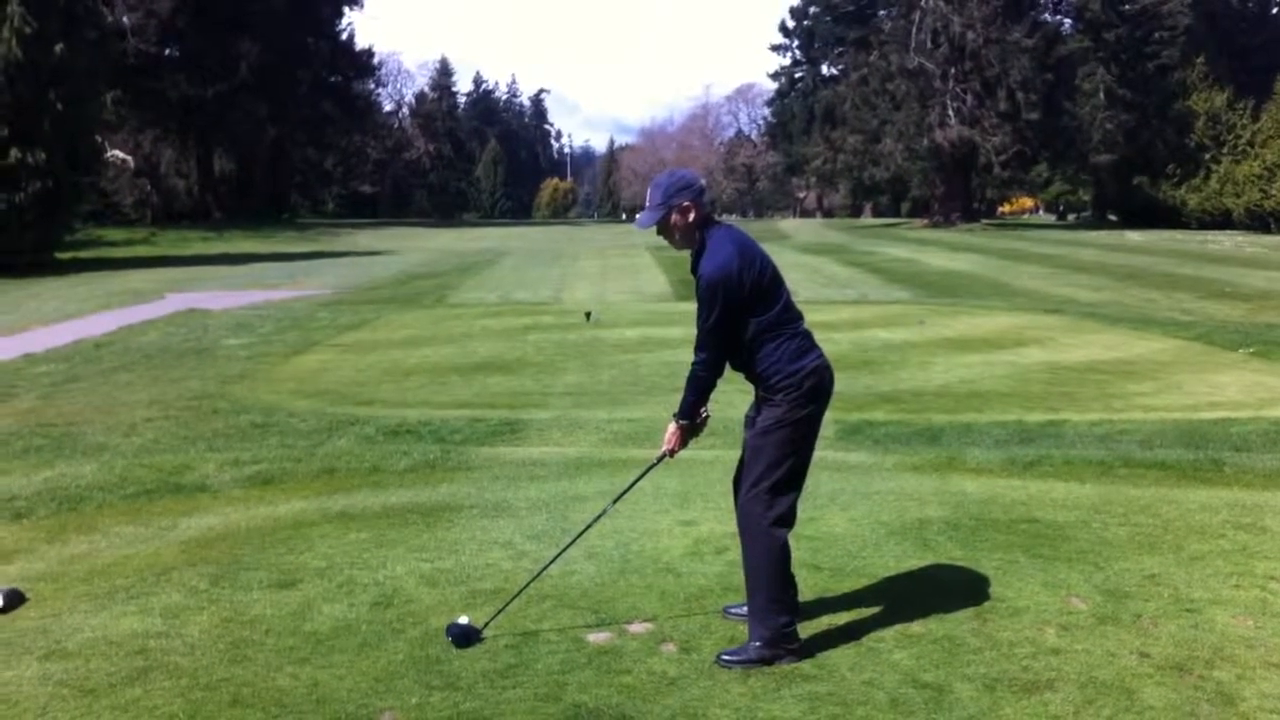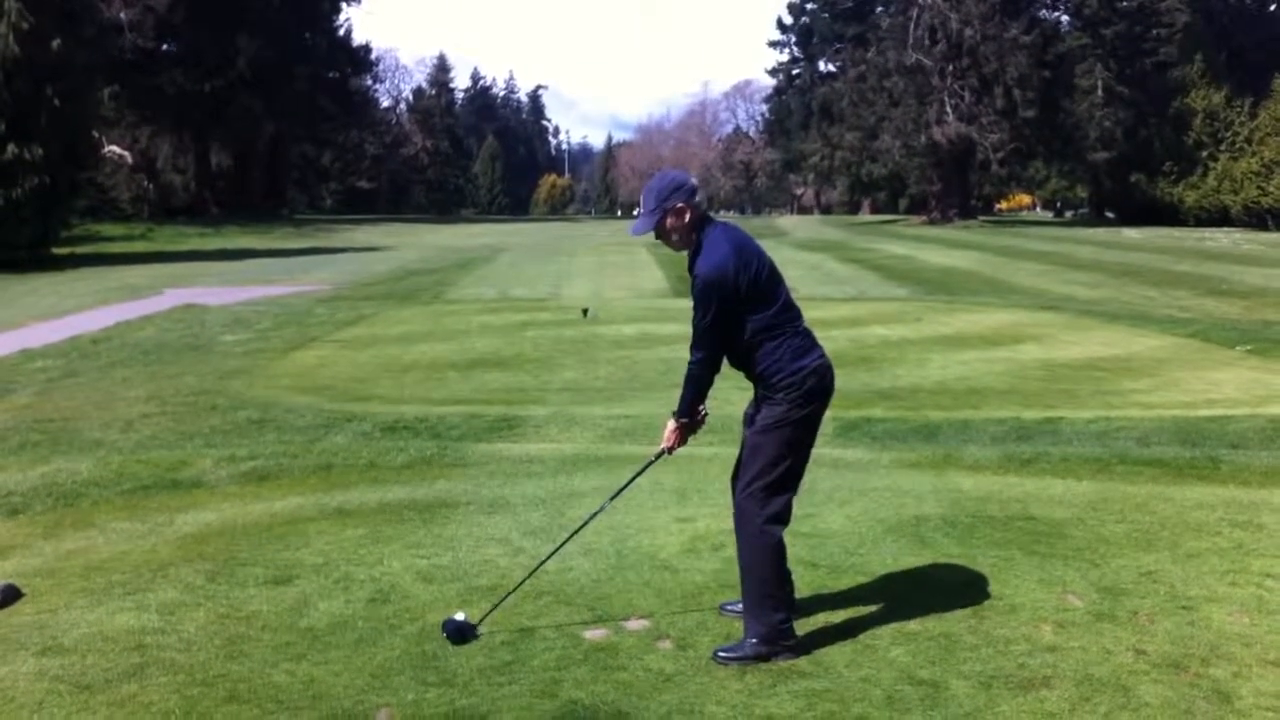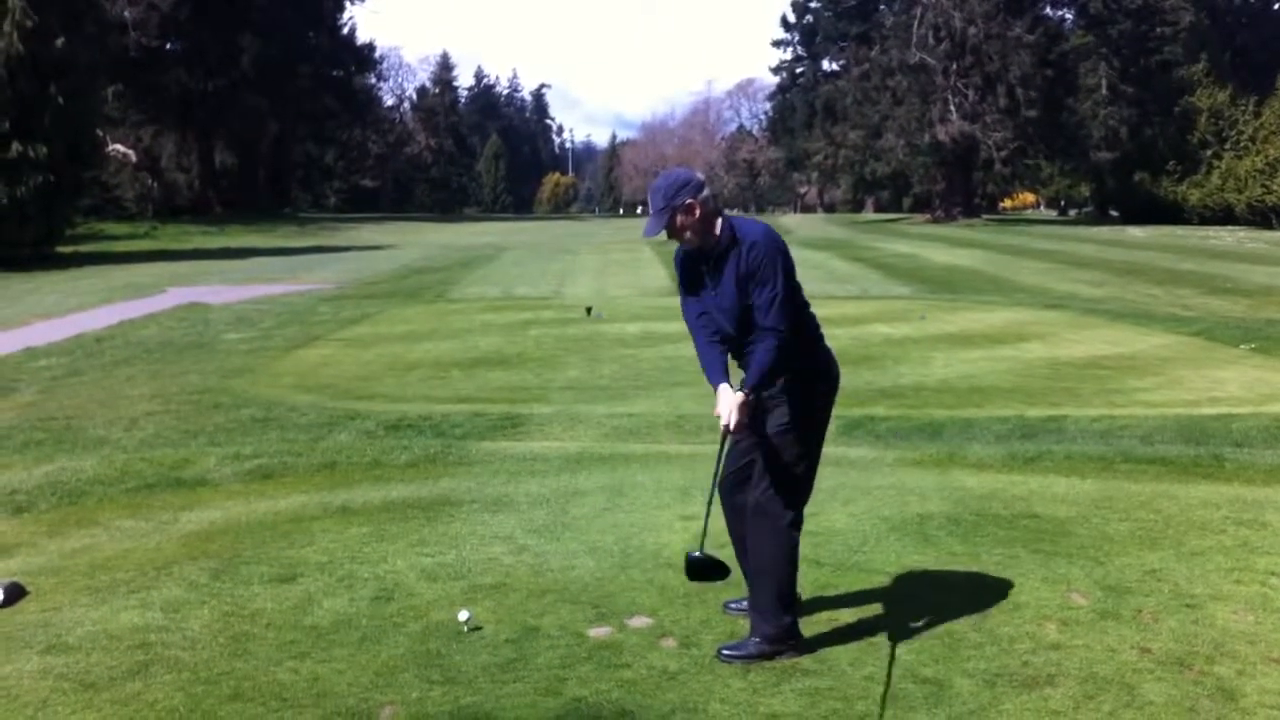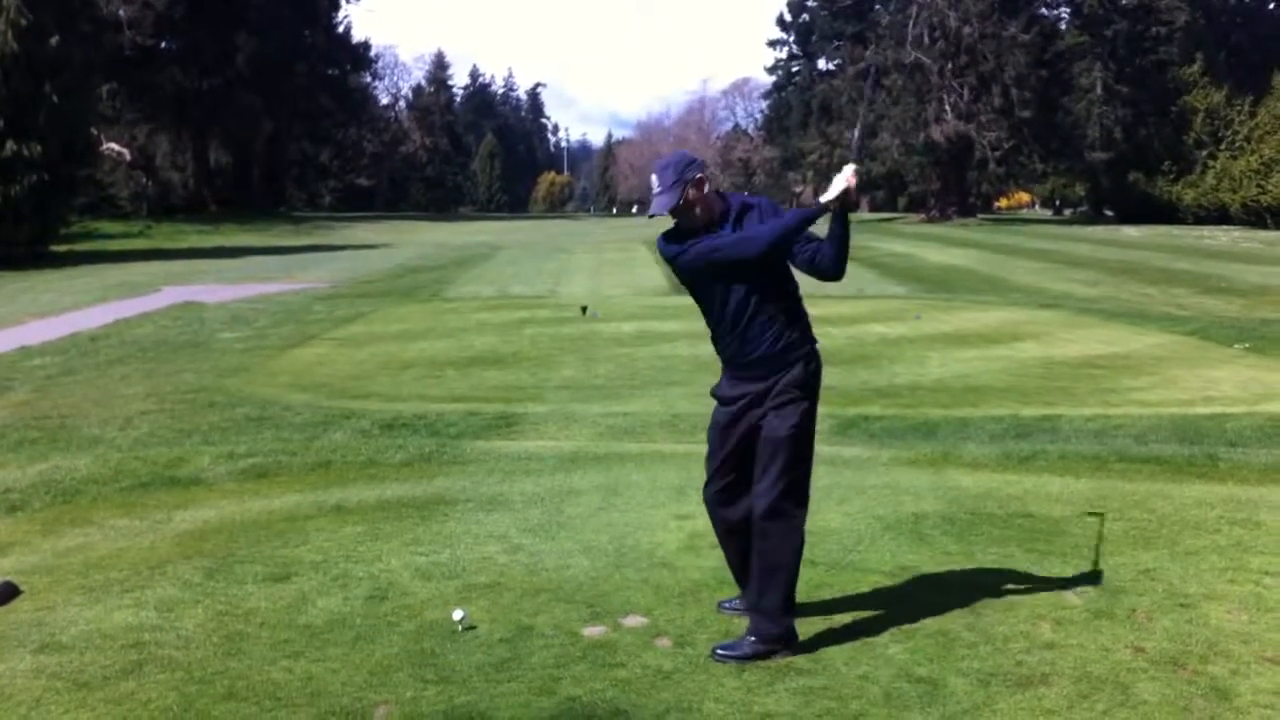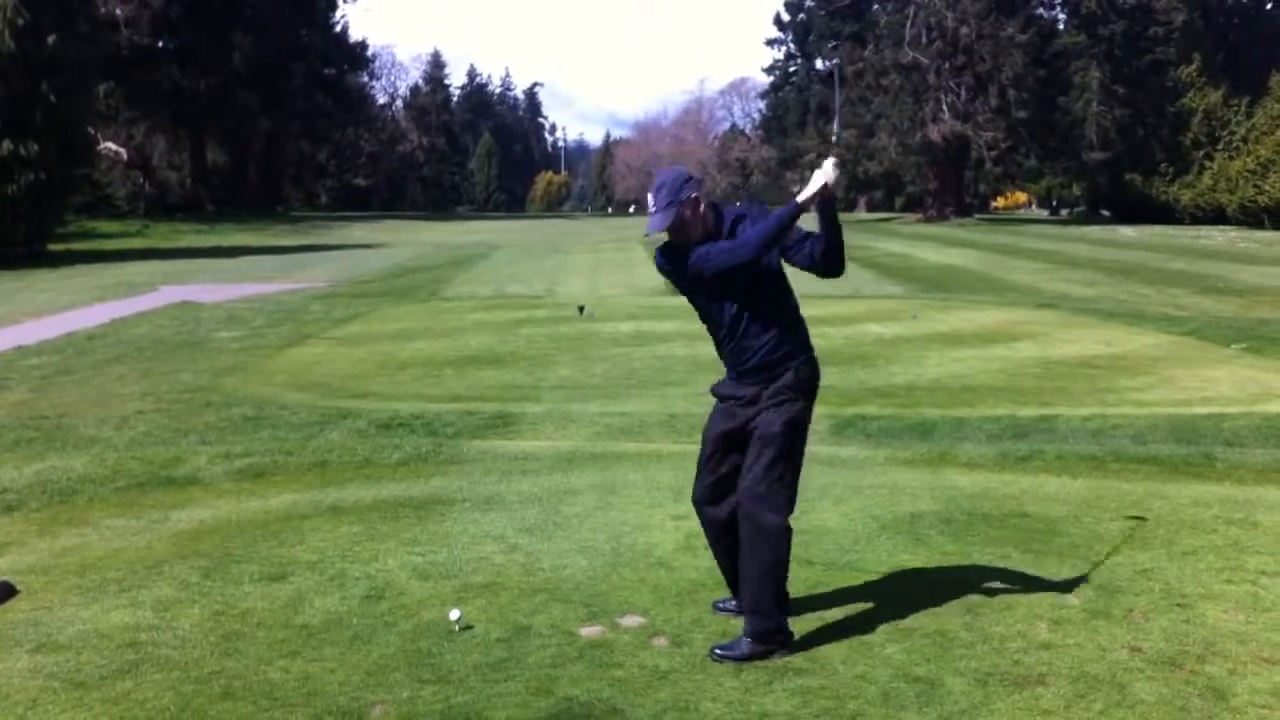
dt=0.4s
person 1, frame 1
left shoulder: (719, 265)
right shoulder: (722, 244)
left elbow: (710, 353)
right elbow: (718, 347)
left wrist: (683, 418)
right wrist: (696, 407)
left hip: (793, 386)
right hip: (785, 381)
left knee: (761, 504)
right knee: (751, 492)
left ankle: (775, 636)
right ankle: (772, 600)
person 1, frame 2
left shoulder: (716, 264)
right shoulder: (718, 241)
left elbow: (706, 351)
right elbow: (712, 345)
left wrist: (682, 415)
right wrist: (694, 404)
left hip: (793, 384)
right hip: (783, 380)
left knee: (756, 502)
right knee: (749, 489)
left ankle: (771, 632)
right ankle: (769, 595)
person 1, frame 3
left shoulder: (756, 242)
right shoulder: (689, 259)
left elbow: (777, 329)
right elbow: (703, 328)
left wrist: (744, 391)
right wrist: (723, 388)
left hip: (801, 382)
right hip: (762, 385)
left knee: (772, 501)
right knee: (737, 486)
left ankle: (776, 630)
right ankle: (769, 593)
person 1, frame 4
left shoulder: (760, 210)
right shoulder: (676, 246)
left elbow: (827, 267)
right elbow: (755, 246)
left wrist: (840, 211)
right wrist: (820, 205)
left hip: (790, 377)
right hip: (737, 383)
left knee: (775, 502)
right knee: (723, 495)
left ankle: (772, 628)
right ankle: (759, 592)
person 1, frame 5
left shoulder: (752, 220)
right shoulder: (671, 258)
left elbow: (829, 264)
right elbow: (744, 253)
left wrist: (823, 202)
right wrist: (799, 203)
left hip: (786, 381)
right hip: (740, 385)
left knee: (761, 499)
right knee: (712, 495)
left ankle: (765, 627)
right ankle: (752, 592)
